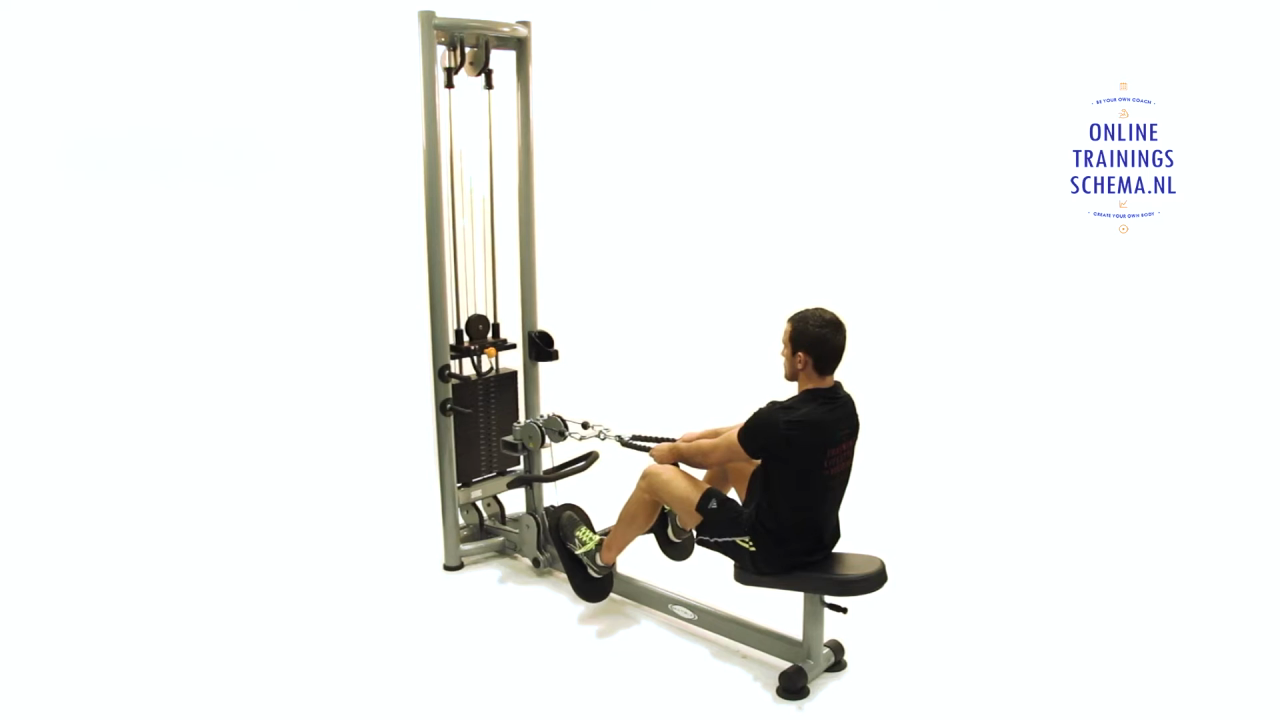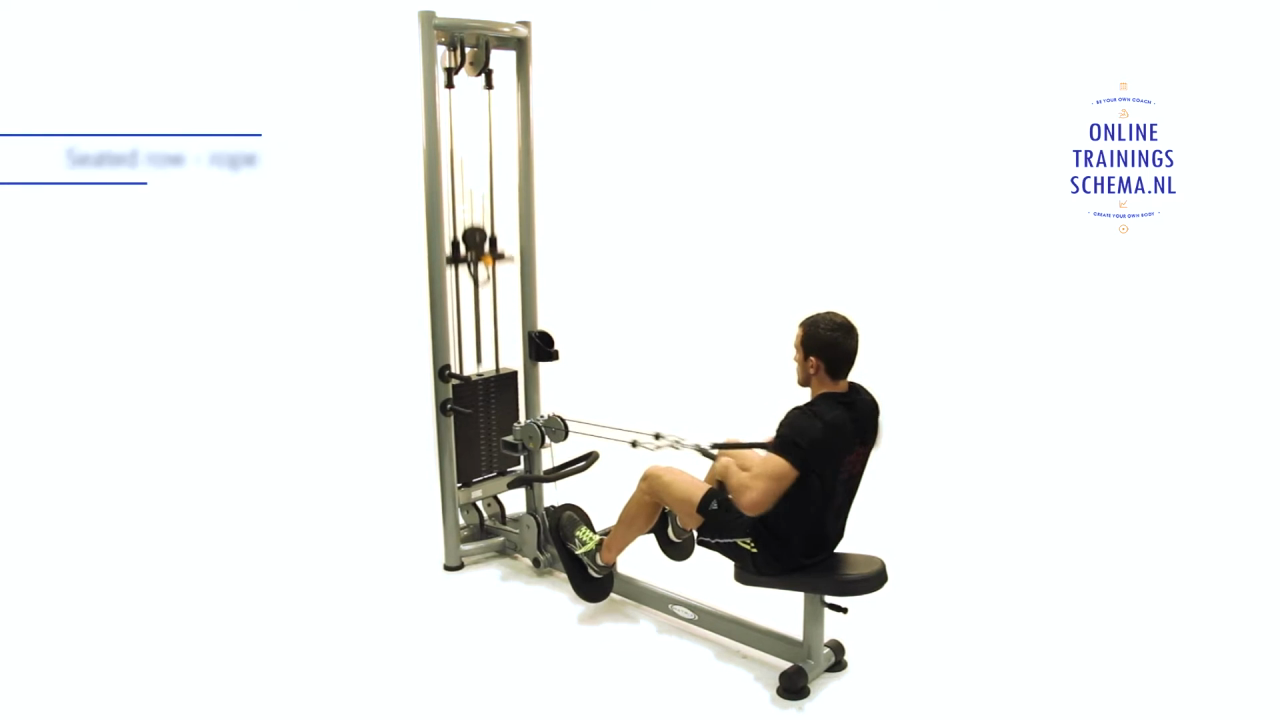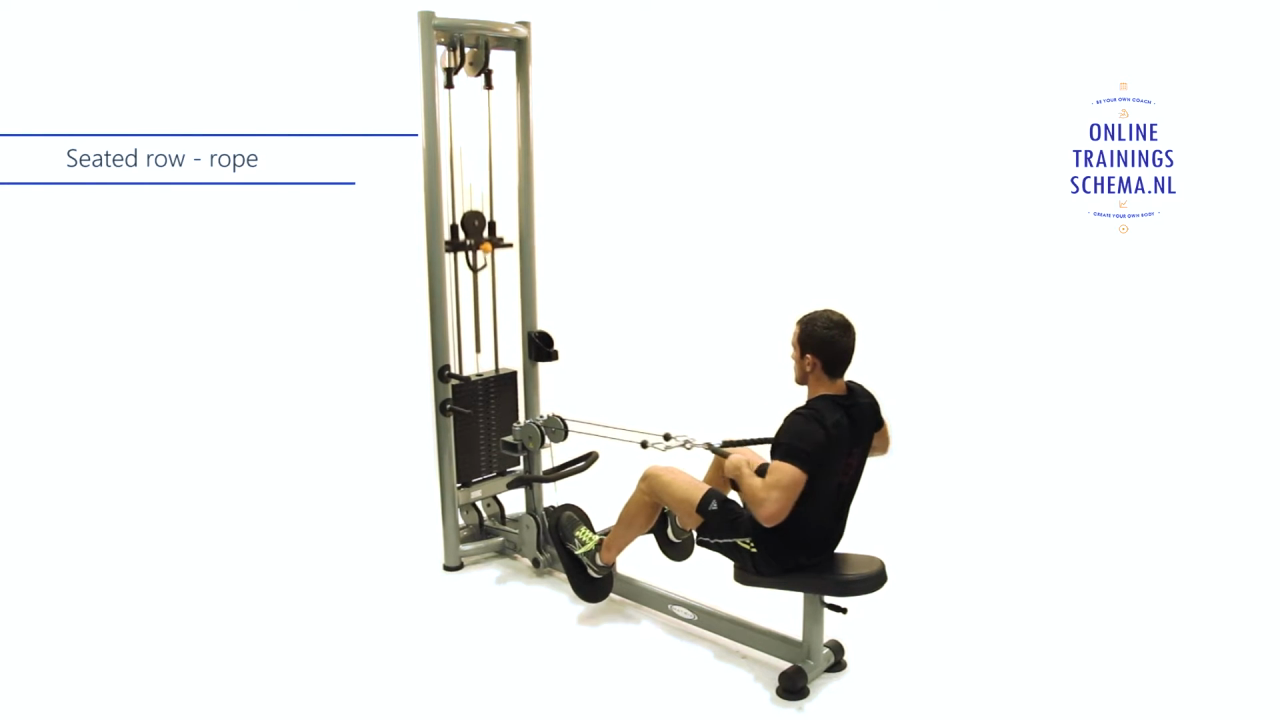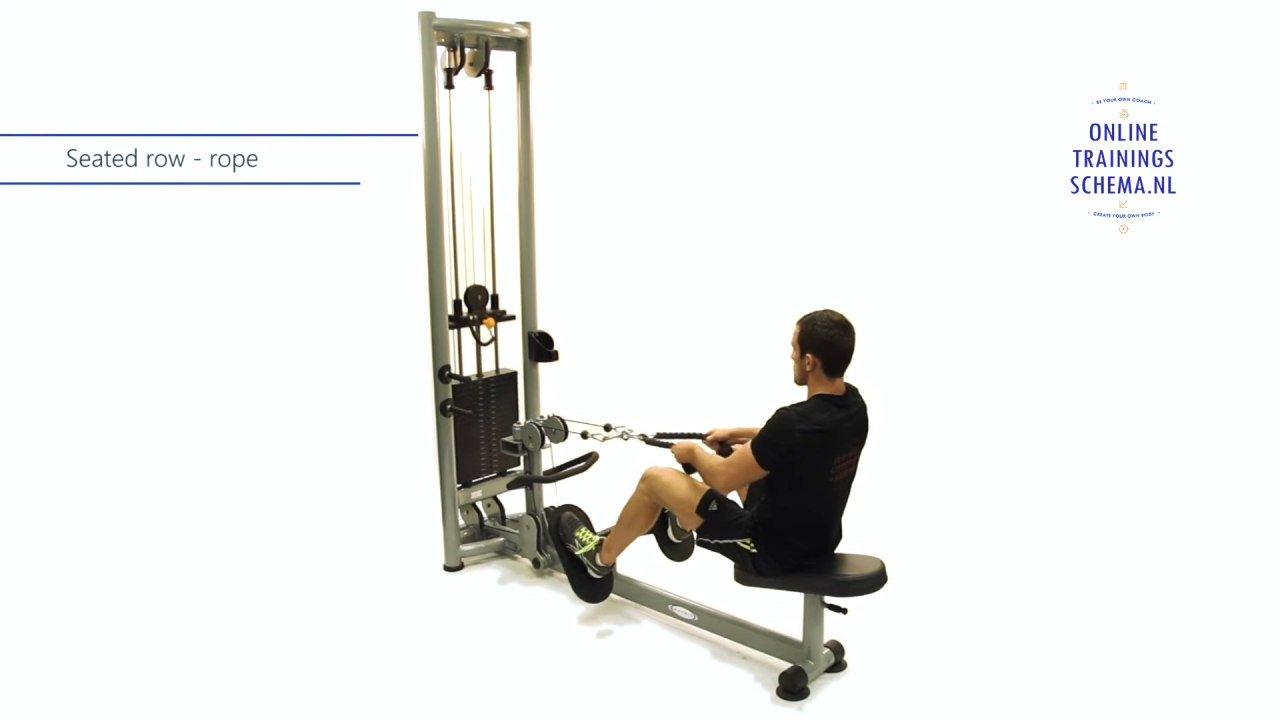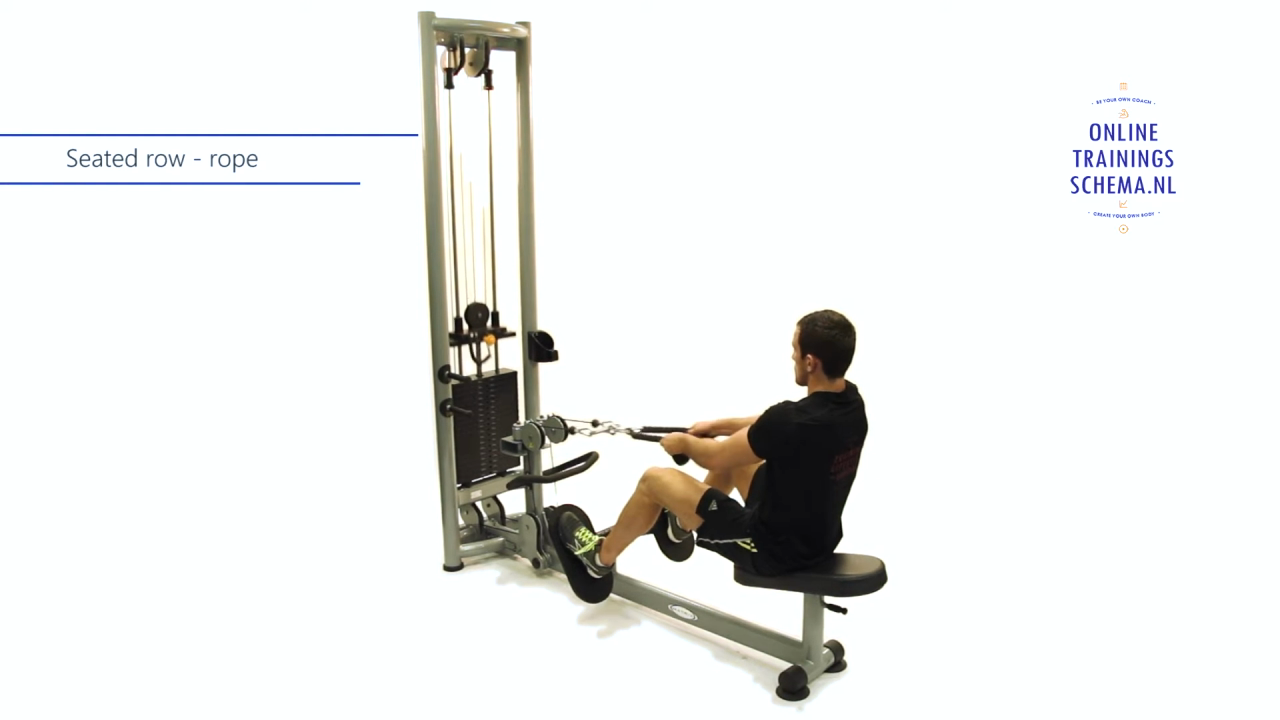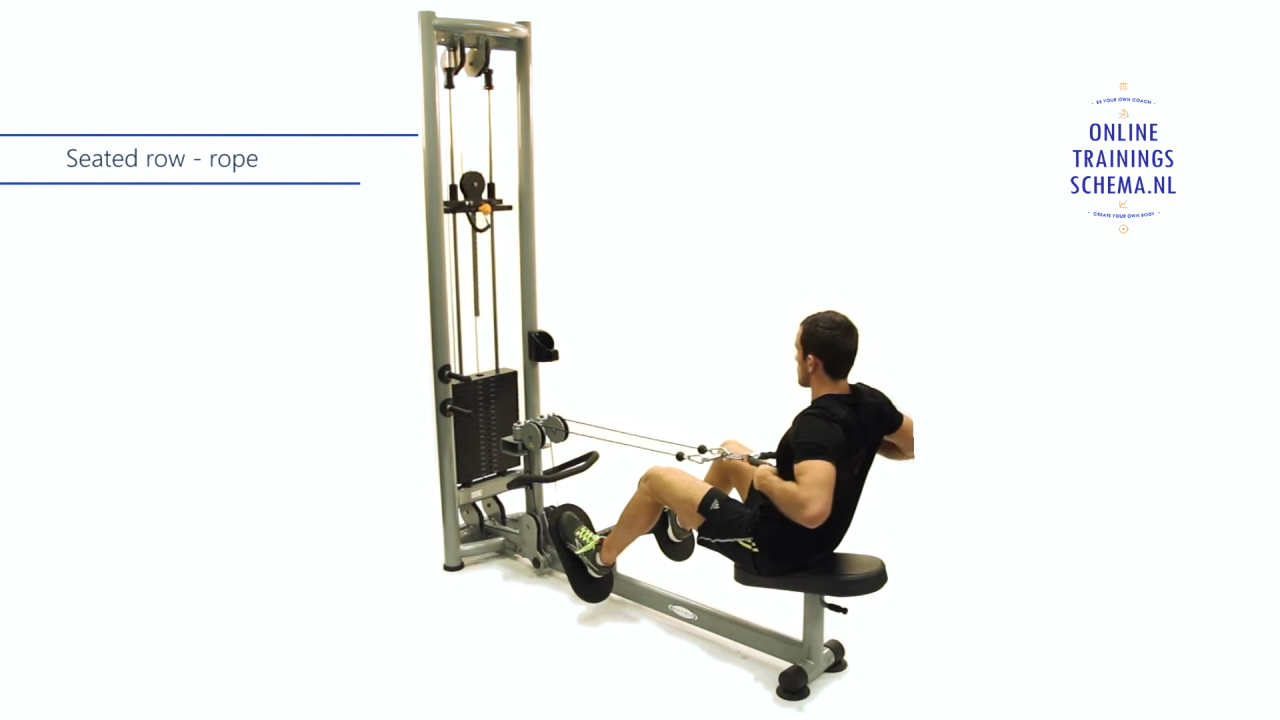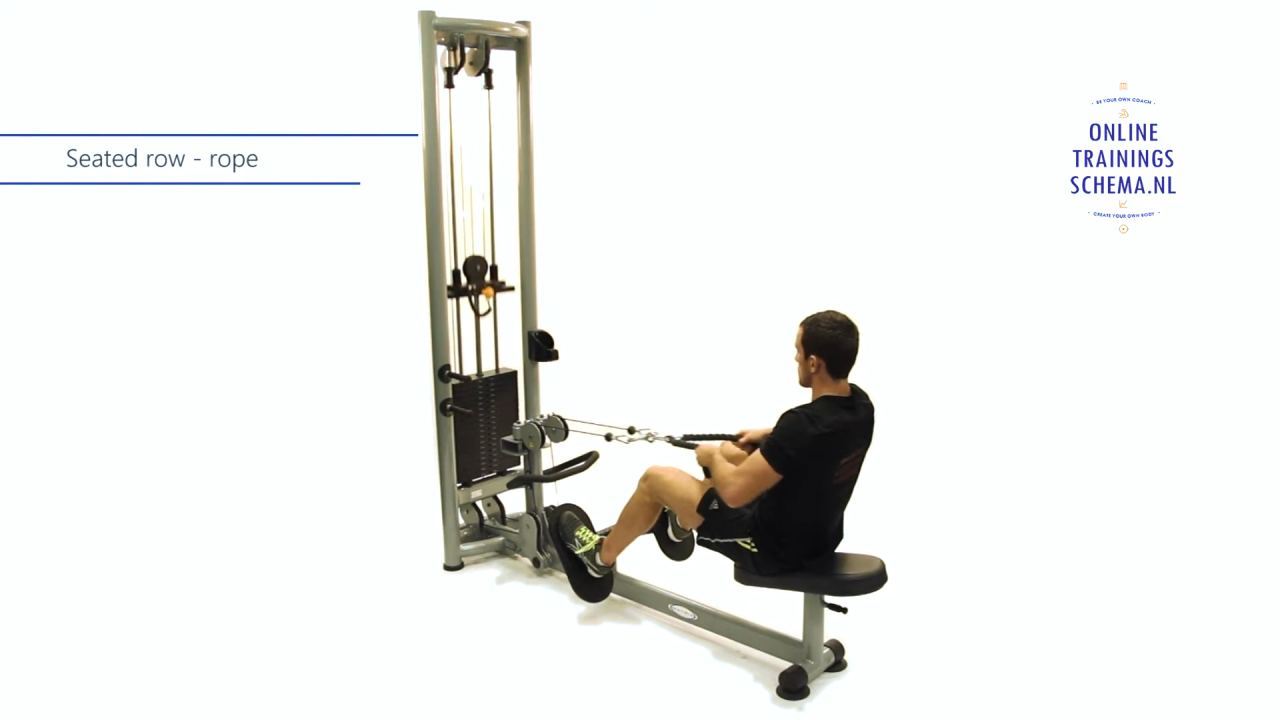
dt=0.7s
person 1, frame 1
left shoulder: (784, 419)
right shoulder: (842, 402)
left elbow: (710, 456)
left wrist: (673, 451)
right wrist: (702, 435)
left hip: (771, 546)
right hip: (817, 538)
left knee: (654, 476)
right knee: (730, 451)
left ankle: (602, 556)
right ankle: (682, 521)
person 1, frame 2
left shoulder: (807, 423)
right shoulder: (863, 403)
left elbow: (751, 499)
left wrist: (728, 472)
left hip: (773, 547)
right hip: (818, 537)
left knee: (654, 479)
right knee: (731, 454)
left ankle: (603, 556)
right ankle: (682, 522)
person 1, frame 3
left shoulder: (806, 424)
right shoulder: (863, 402)
left elbow: (768, 510)
right elbow: (881, 445)
left wrist: (741, 470)
left hip: (774, 548)
right hip: (819, 538)
left knee: (654, 478)
right knee: (731, 454)
left ankle: (602, 556)
right ankle: (682, 522)
person 1, frame 4
left shoulder: (795, 421)
right shoulder: (853, 405)
left elbow: (724, 480)
left wrist: (693, 452)
right wrist: (741, 434)
left hip: (771, 548)
right hip: (817, 540)
left knee: (654, 479)
right knee: (732, 453)
left ankle: (602, 557)
right ankle: (682, 521)
person 1, frame 5
left shoulder: (794, 420)
right shoulder: (851, 401)
left elbow: (714, 459)
left wrist: (683, 442)
right wrist: (716, 425)
left hip: (772, 547)
right hip: (817, 538)
left knee: (654, 479)
right knee: (732, 449)
left ankle: (601, 556)
right ankle: (682, 521)
person 1, frame 6
left shoulder: (816, 424)
right shoulder: (870, 402)
left elbow: (812, 508)
right elbow: (912, 445)
left wrist: (766, 480)
left hip: (773, 548)
right hip: (819, 540)
left knee: (655, 479)
right knee: (730, 451)
left ankle: (602, 556)
right ankle: (683, 520)
person 1, frame 7
left shoulder: (804, 423)
right shoulder: (860, 405)
left elbow: (733, 491)
left wrist: (710, 456)
right wrist: (767, 437)
left hip: (773, 547)
right hip: (819, 537)
left knee: (654, 478)
right knee: (732, 452)
left ankle: (601, 555)
right ankle: (682, 521)
